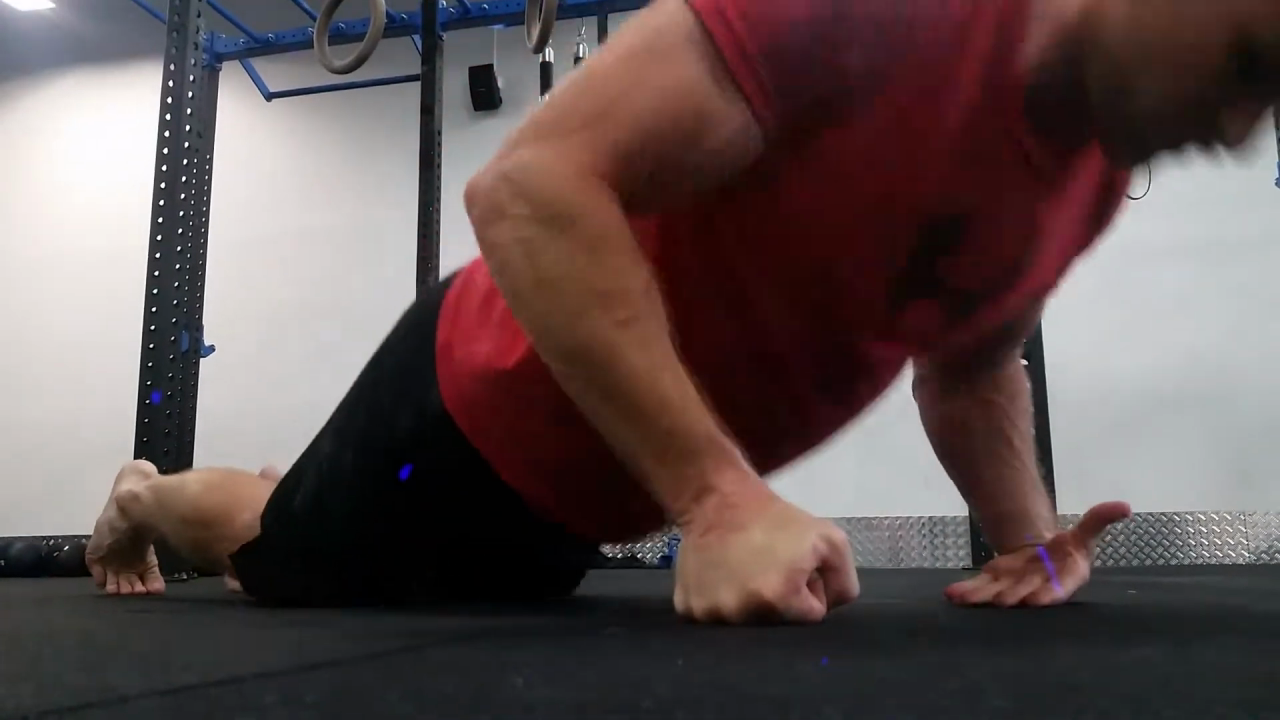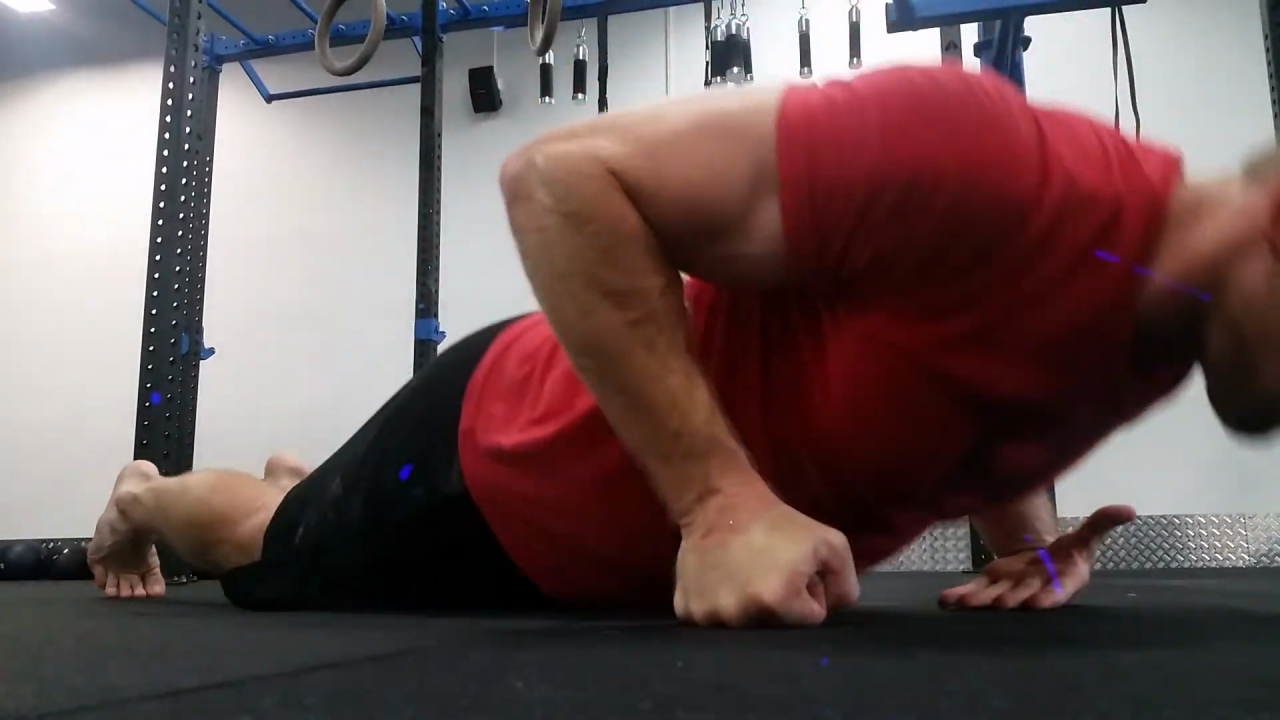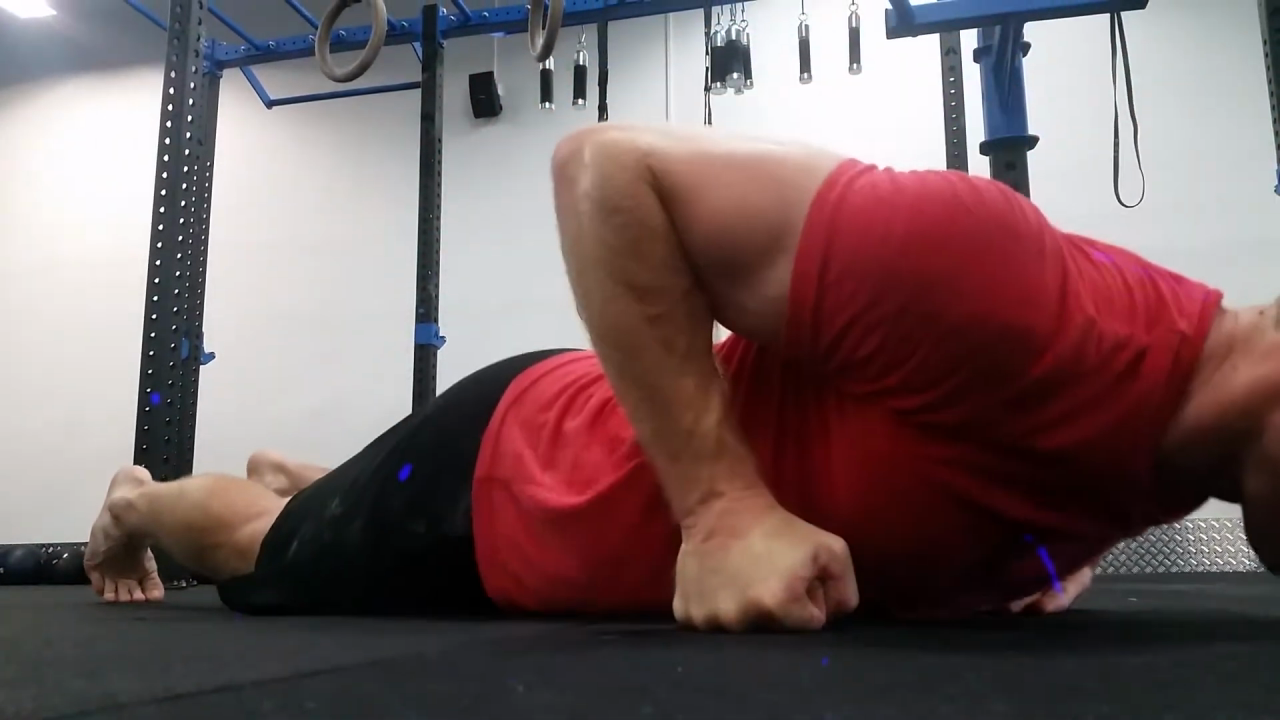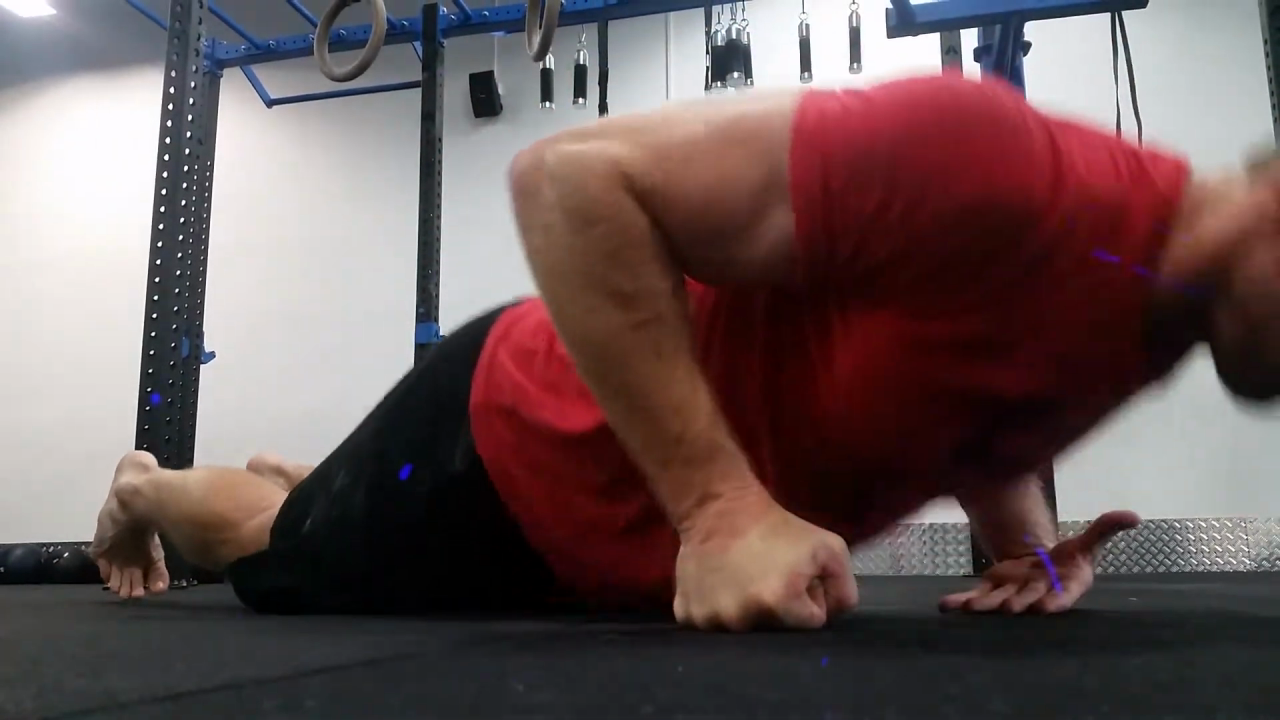
dt=0.3s
person 1, frame 1
left shoulder: (1100, 165)
left elbow: (965, 358)
right elbow: (529, 187)
left wrist: (1024, 538)
right wrist: (722, 499)
right hip: (489, 405)
left knee: (450, 597)
right knee: (286, 566)
left ankle: (323, 486)
right ankle: (148, 495)
person 1, frame 2
left shoulder: (1178, 303)
right shoulder: (991, 168)
right elbow: (561, 178)
left wrist: (1025, 542)
right wrist: (725, 505)
right hip: (511, 465)
right knee: (277, 565)
left ankle: (311, 484)
right ankle: (144, 495)
person 1, frame 3
left shoulder: (1182, 406)
right shoulder: (1026, 307)
right elbow: (606, 168)
left wrist: (1022, 548)
right wrist: (727, 507)
right hip: (514, 501)
right knee: (278, 567)
left ankle: (299, 480)
right ankle: (141, 501)
person 1, frame 4
left shoulder: (1170, 303)
right shoulder: (1000, 173)
right elbow: (568, 175)
left wrist: (1019, 539)
right wrist: (722, 507)
right hip: (520, 444)
right knee: (285, 565)
left ankle: (294, 478)
right ankle: (146, 490)
